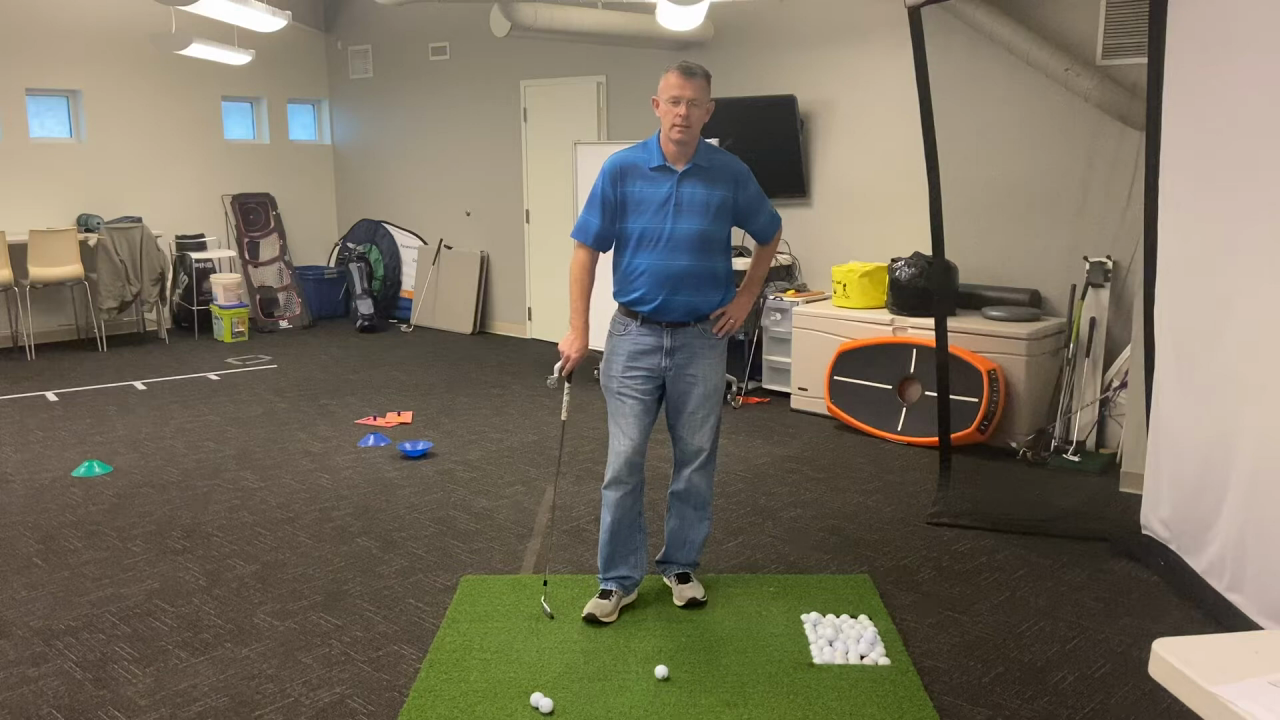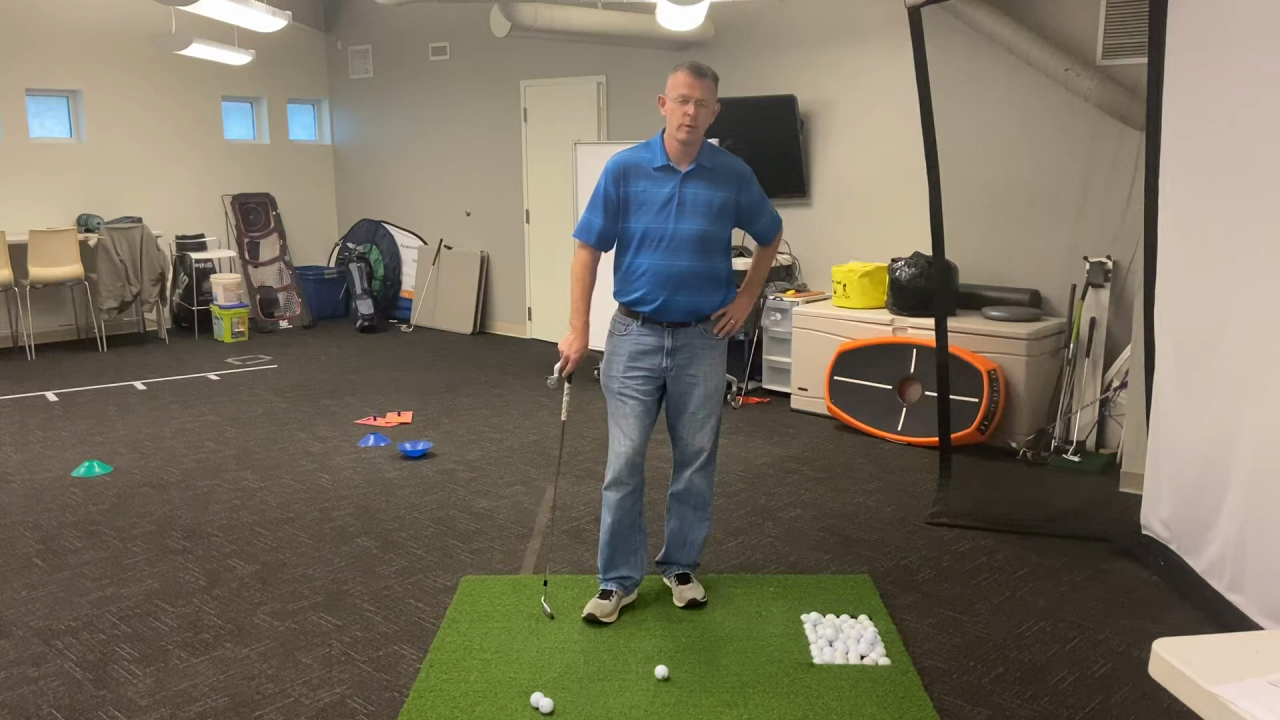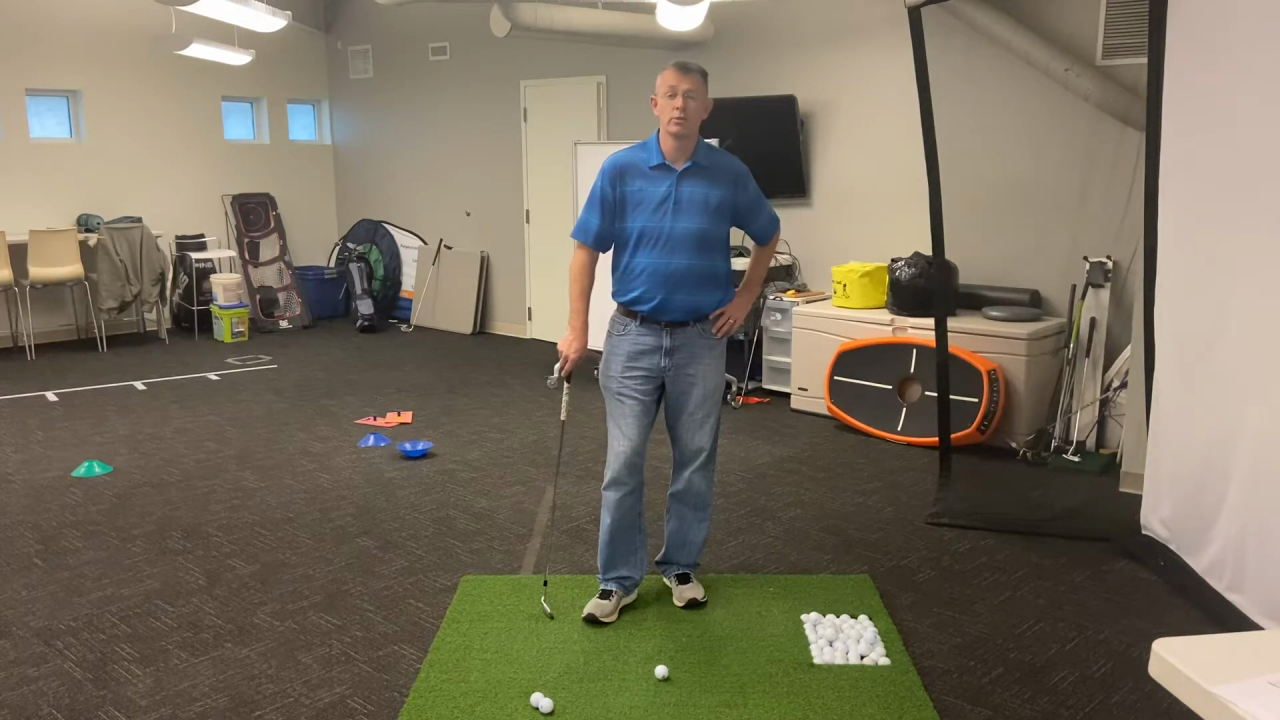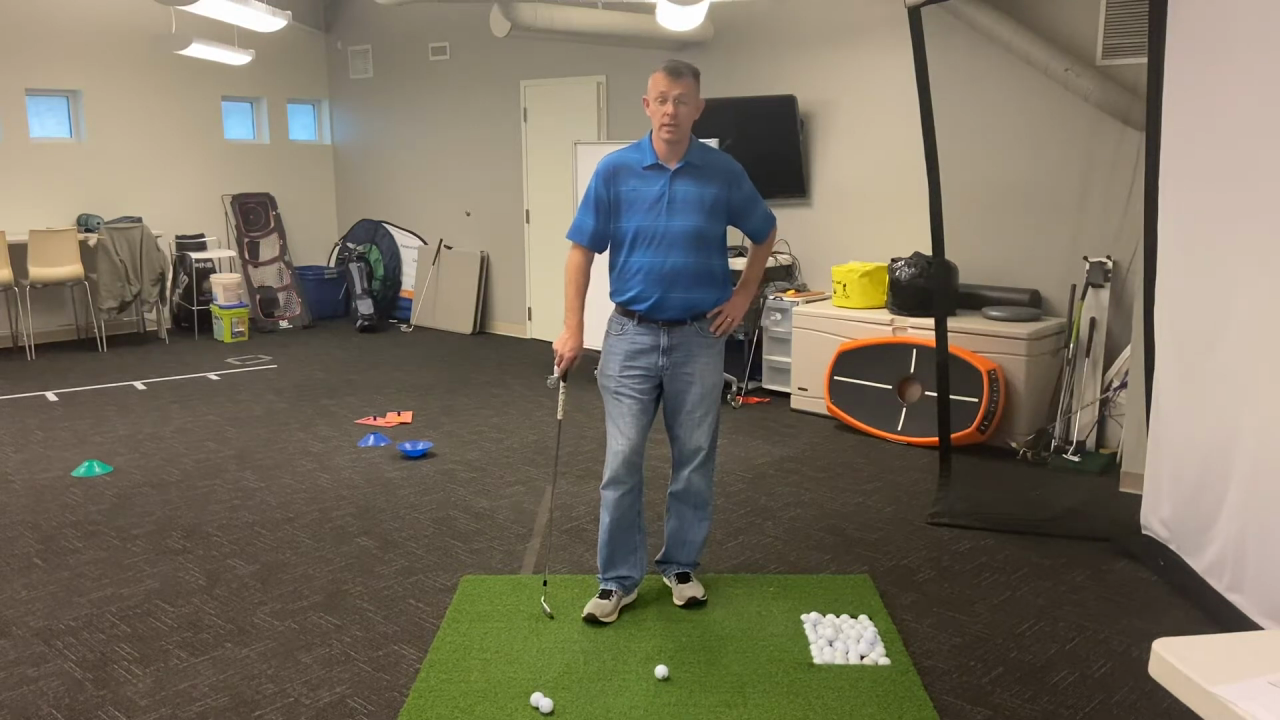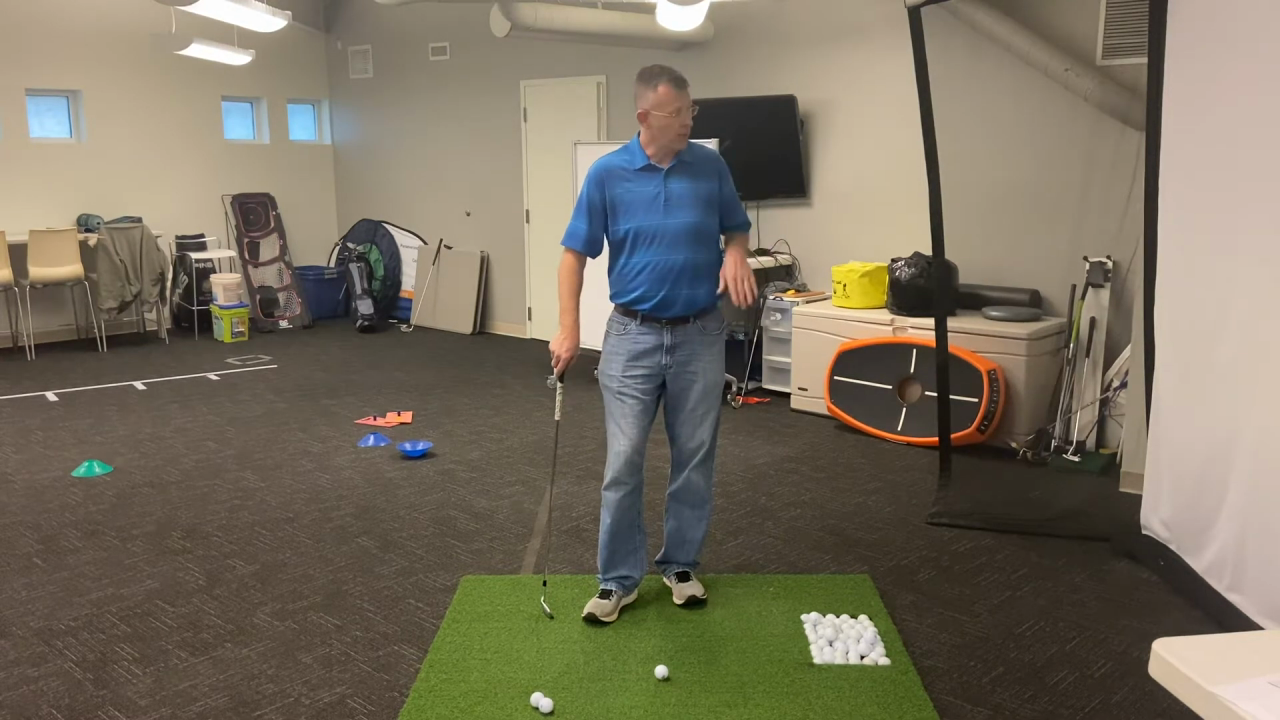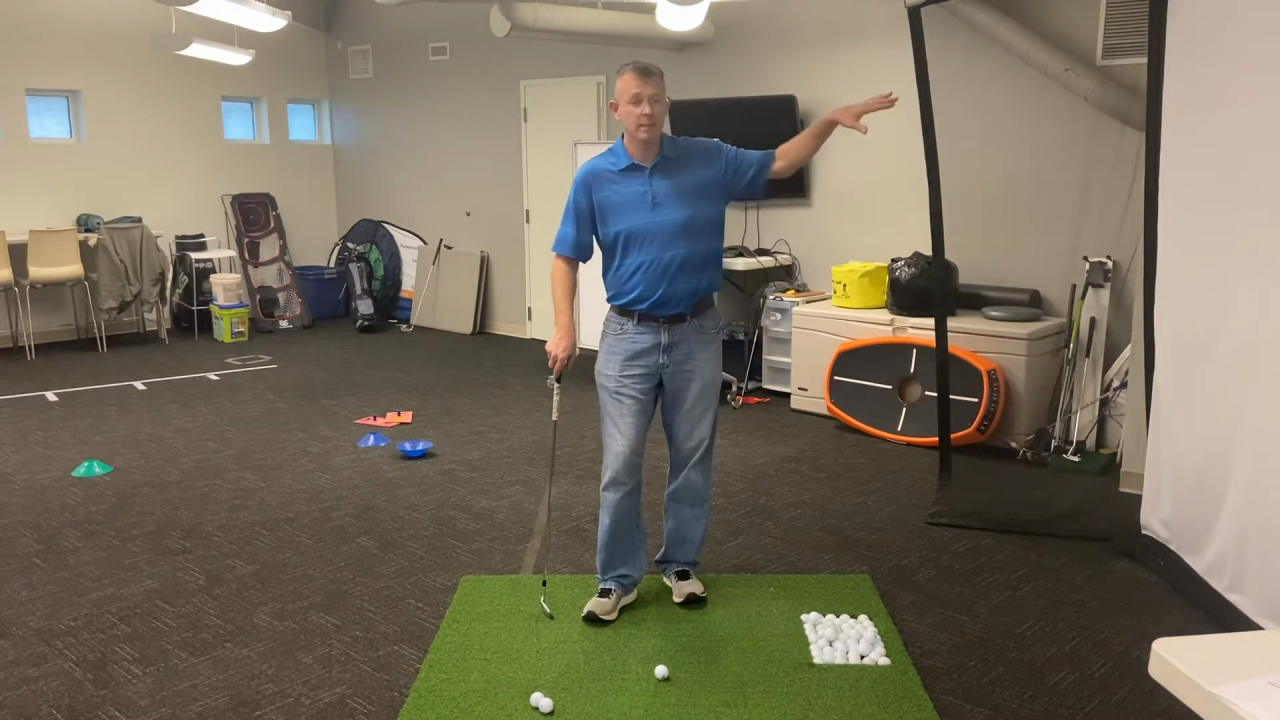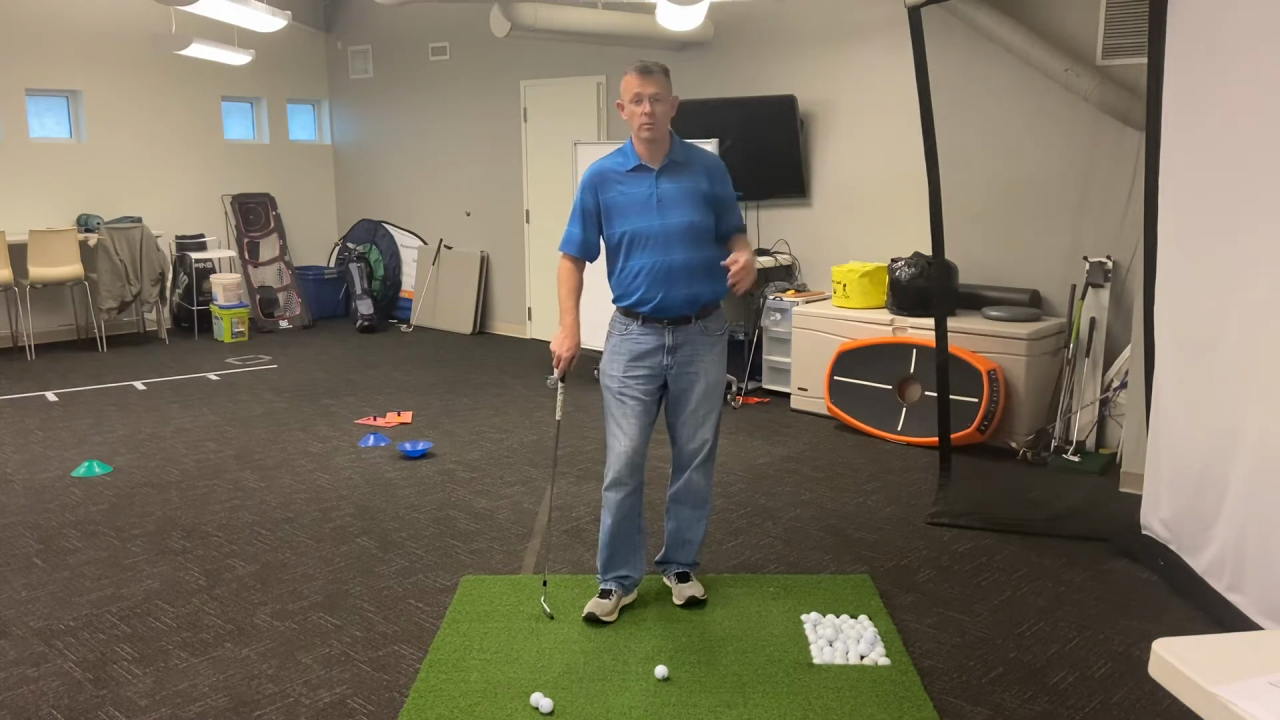
dt=0.7s
person 1, frame 1
left shoulder: (730, 174)
right shoulder: (621, 169)
left elbow: (769, 234)
right elbow: (587, 250)
left wrist: (746, 297)
right wrist: (578, 329)
left hip: (701, 338)
right hip: (634, 335)
left knee: (695, 461)
right knee: (624, 461)
left ankle: (680, 565)
right ankle: (619, 578)
person 1, frame 2
left shoulder: (734, 175)
right shoulder: (624, 168)
left elbow: (770, 237)
right elbow: (588, 249)
left wrist: (747, 299)
right wrist: (578, 329)
left hip: (702, 339)
right hip: (635, 335)
left knee: (695, 461)
right knee: (625, 462)
left ankle: (680, 565)
right ankle: (618, 579)
person 1, frame 3
left shoulder: (729, 174)
right shoulder: (620, 168)
left elbow: (768, 235)
right elbow: (586, 250)
left wrist: (745, 297)
right wrist: (576, 328)
left hip: (701, 339)
right hip: (633, 335)
left knee: (695, 461)
right knee: (623, 462)
left ankle: (680, 565)
right ankle: (619, 578)
person 1, frame 4
left shoulder: (724, 172)
right shoulder: (615, 170)
left elbow: (765, 233)
right elbow: (582, 250)
left wrist: (744, 295)
right wrist: (572, 328)
left hip: (699, 337)
right hip: (631, 335)
left knee: (694, 461)
right knee: (622, 461)
left ankle: (680, 565)
right ankle: (618, 578)
person 1, frame 5
left shoulder: (711, 167)
right shoulder: (607, 173)
left elbow: (737, 228)
right elbow: (575, 253)
left wrist: (734, 255)
right wrist: (569, 329)
left hip: (699, 335)
right hip: (633, 334)
left knee: (694, 459)
right knee: (624, 462)
left ankle: (680, 563)
right ankle: (618, 578)
person 1, frame 6
left shoulder: (708, 160)
right shoulder: (593, 177)
left elbow: (781, 162)
right elbow: (566, 257)
left wrist: (830, 119)
right wrist: (564, 328)
left hip: (696, 331)
right hip: (629, 334)
left knee: (692, 456)
right knee: (621, 461)
left ankle: (680, 563)
right ankle: (617, 578)
person 1, frame 7
left shoulder: (708, 168)
right shoulder: (600, 177)
left elbow: (731, 232)
right elbow: (573, 257)
left wrist: (743, 255)
right wrist: (568, 328)
left hip: (701, 334)
right hip: (634, 335)
left knee: (695, 459)
right knee: (623, 463)
left ankle: (681, 564)
right ankle: (617, 578)
